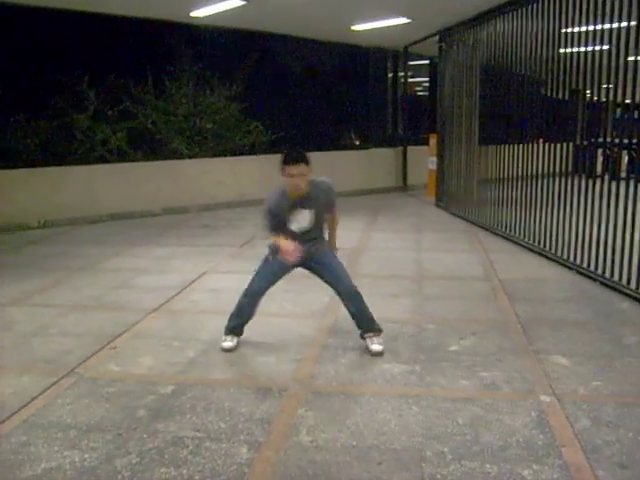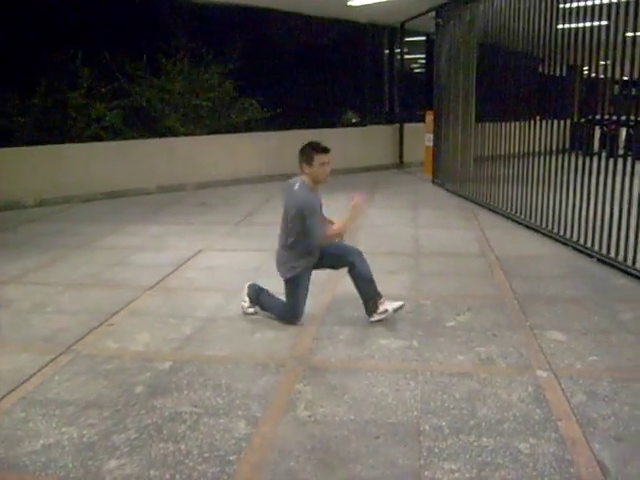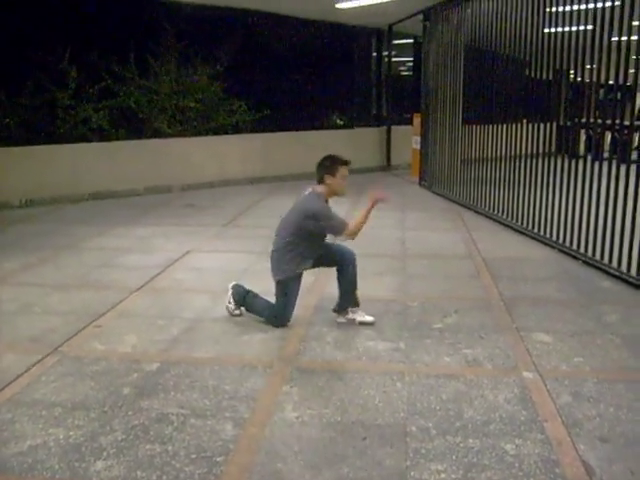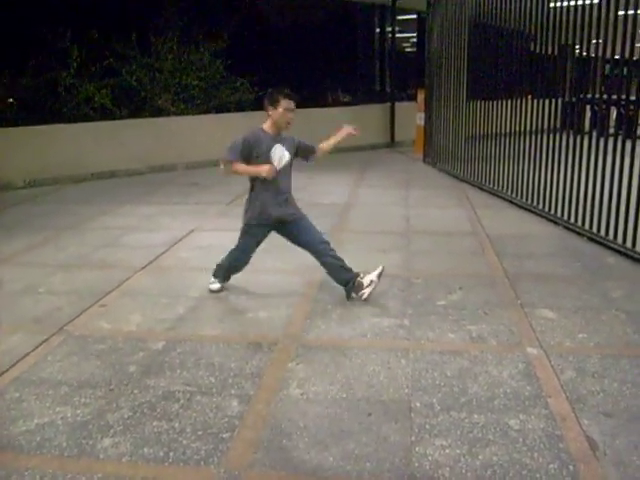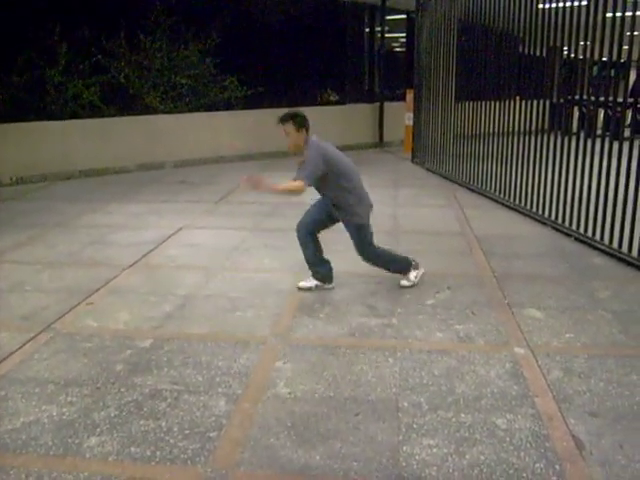
dt=1s
person 1, frame 1
left shoulder: (323, 187)
right shoulder: (275, 203)
left elbow: (331, 208)
right elbow: (276, 236)
left wrist: (332, 238)
right wrist: (285, 245)
left hip: (318, 249)
right hip: (285, 250)
left knee: (347, 289)
right knee: (254, 289)
left ankle: (370, 333)
right ankle: (233, 332)
person 1, frame 2
left shoulder: (296, 184)
right shoulder: (306, 199)
right elbow: (325, 237)
left wrist: (329, 223)
right wrist: (353, 212)
left hip: (311, 250)
right hip: (296, 261)
left knee: (354, 256)
right knee: (292, 317)
left ankle: (375, 307)
right ankle: (254, 293)
person 1, frame 3
left shoulder: (315, 194)
right shoulder: (317, 208)
right elbow: (349, 233)
right wrist: (371, 205)
left hip: (304, 249)
right hip: (288, 261)
left knee: (347, 257)
right knee: (280, 320)
left ankle: (348, 309)
right ankle: (239, 295)
person 1, frame 4
left shoulder: (289, 141)
right shoulder: (251, 139)
left elbow: (317, 152)
right elbow: (227, 165)
left wrist: (342, 135)
right wrist: (256, 170)
left hip: (287, 210)
right hip: (259, 213)
left knee: (319, 245)
right knee: (241, 257)
left ankle: (354, 285)
right ankle: (220, 276)
person 1, frame 5
left shoulder: (315, 153)
right shoulder: (312, 145)
left elbow: (300, 187)
left wrist: (267, 187)
left hip: (353, 205)
right hip: (333, 199)
left knee: (366, 250)
right knee: (304, 228)
left ankle: (410, 267)
right ankle: (322, 277)
